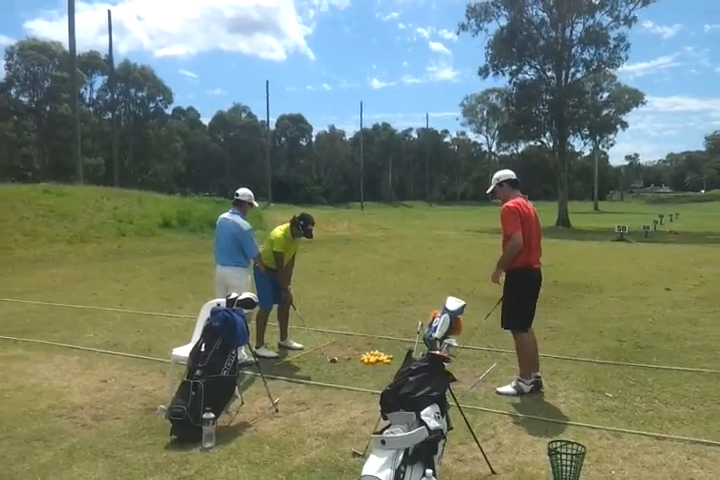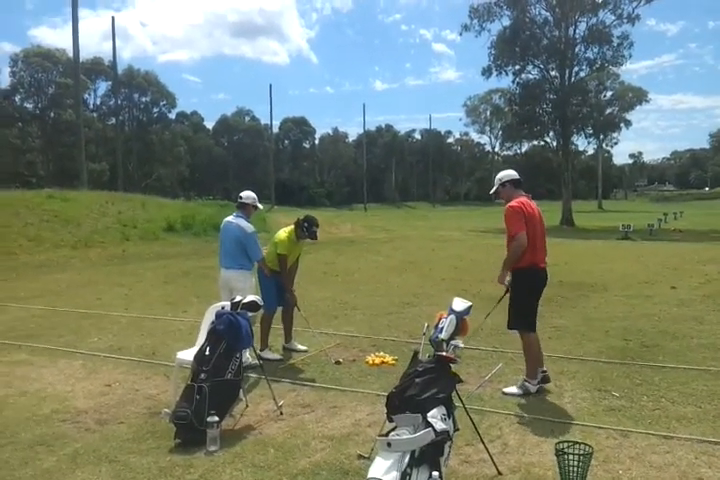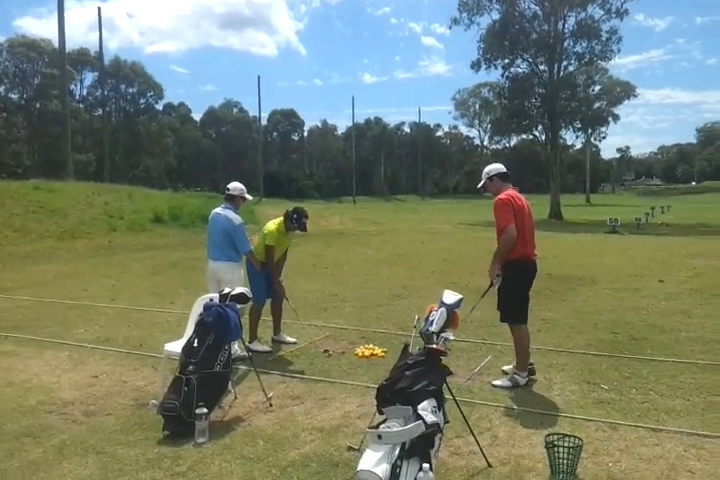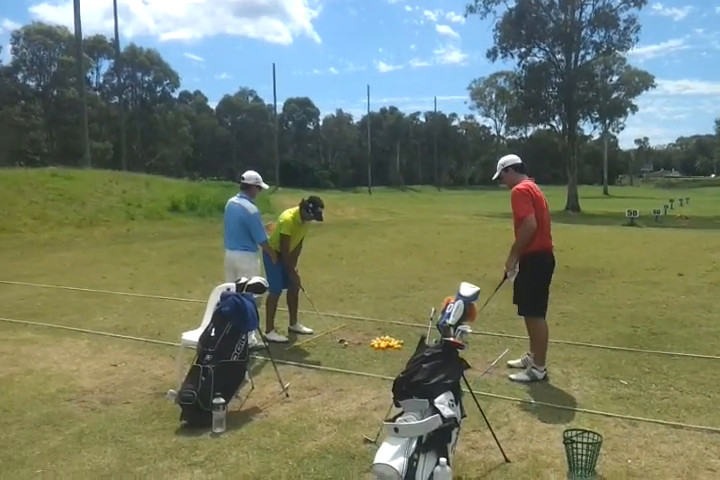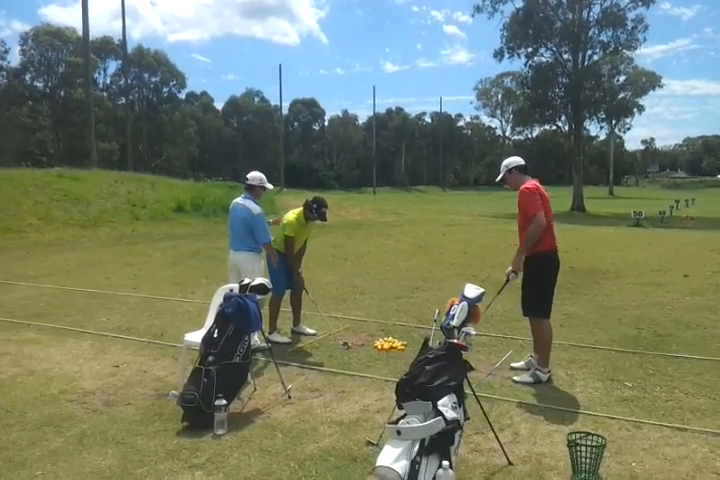
dt=0.1s
person 1, frame 1
left shoulder: (510, 208)
right shoulder: (529, 206)
left elbow: (515, 243)
left wrist: (498, 269)
left hip: (520, 274)
right hip: (532, 271)
left knee: (518, 329)
right knee: (525, 327)
left ankle: (525, 382)
right ankle: (534, 375)
person 1, frame 2
left shoulder: (514, 207)
right shoulder: (532, 206)
left elbow: (520, 243)
left wrist: (504, 270)
left hip: (526, 274)
right hip: (537, 271)
left knee: (526, 329)
right knee: (528, 327)
left ankle: (531, 382)
right ankle: (540, 371)
person 1, frame 3
left shoulder: (503, 200)
right shoulder: (518, 198)
left elbow: (510, 235)
left wrist: (494, 264)
right wrist: (500, 267)
left hip: (517, 266)
right hip: (523, 263)
left knee: (516, 321)
right knee: (514, 318)
left ankle: (520, 374)
right ankle: (525, 363)
person 1, frame 4
left shoulder: (520, 191)
right shoulder: (532, 188)
left elbow: (529, 226)
left wrist: (513, 255)
right wrist: (517, 260)
left hip: (535, 259)
right hip: (540, 256)
left knee: (535, 314)
right knee: (531, 311)
left ankle: (538, 368)
right ankle: (534, 356)
person 1, frame 5
left shoulder: (528, 189)
right shoulder: (531, 190)
left elbow: (540, 223)
left wrist: (521, 256)
right wrist: (515, 265)
left hip: (541, 260)
right hip: (537, 259)
left knee: (540, 315)
right knee: (533, 313)
left ankle: (542, 370)
right ankle: (536, 358)
person 2, frame 1
left shoulder: (221, 219)
right shoulder: (243, 226)
right elbow: (254, 255)
right wrist: (262, 267)
left hip: (220, 270)
right hip: (237, 273)
right ankle: (238, 354)
person 2, frame 2
left shoulder: (225, 222)
right shoulder: (247, 228)
right elbow: (258, 258)
right wrist: (267, 270)
left hip: (224, 273)
right hip: (241, 276)
right ankle: (242, 357)
person 2, frame 3
left shoulder: (214, 214)
right shoulder: (235, 220)
right elbow: (246, 250)
left wrist: (242, 238)
right wrist: (257, 262)
left hip: (212, 265)
right hip: (230, 268)
right ankle: (231, 350)
person 2, frame 4
left shoulder: (230, 203)
right shoulder: (251, 209)
right elbow: (262, 240)
left wrist: (261, 226)
right wrist: (272, 254)
left hip: (230, 254)
right hip: (246, 258)
right ankle: (247, 340)
person 2, frame 5
left shoulder: (234, 204)
right shoulder: (255, 210)
right elbow: (265, 241)
left wrist: (268, 222)
right wrist: (274, 256)
left hip: (234, 255)
right hip: (250, 258)
right ankle: (250, 340)
person 3, frame 1
left shoulder: (297, 235)
right shoulder: (279, 235)
left elbow: (291, 260)
right elbow: (279, 266)
left wrist: (288, 284)
right wrist: (286, 291)
left hip: (276, 270)
right hip: (264, 269)
left knee: (285, 303)
right knee: (266, 307)
left ankle: (284, 339)
right ankle: (259, 346)
person 3, frame 2
left shoulder: (301, 237)
right shoulder: (283, 238)
left elbow: (294, 262)
right elbow: (283, 268)
left wrist: (291, 286)
right wrist: (290, 292)
left hip: (280, 272)
right hip: (268, 272)
left knee: (289, 305)
right knee: (270, 309)
left ankle: (288, 342)
right ankle: (263, 349)
person 3, frame 3
left shoulder: (290, 229)
right shoulder: (272, 230)
left elbow: (283, 254)
right elbow: (269, 259)
left wrist: (278, 277)
right wrist: (277, 283)
left hip: (270, 264)
right hip: (257, 263)
left knee: (278, 297)
right knee: (259, 301)
left ankle: (277, 334)
right ankle: (252, 341)
person 3, frame 4
left shoulder: (306, 219)
right shoulder: (288, 219)
left elbow: (298, 243)
right elbow: (284, 249)
left wrist: (294, 266)
right wrist: (293, 272)
left hip: (286, 253)
right hip: (273, 253)
left knee: (294, 287)
right knee: (275, 291)
left ankle: (294, 324)
right ankle: (269, 331)
person 3, frame 5
left shoulder: (310, 220)
right shoulder: (292, 220)
left elbow: (302, 244)
right elbow: (289, 250)
left wrist: (298, 268)
right wrist: (297, 273)
left hip: (290, 255)
right hip: (278, 254)
left knee: (297, 288)
right knee: (279, 292)
left ankle: (297, 325)
right ankle: (272, 332)
